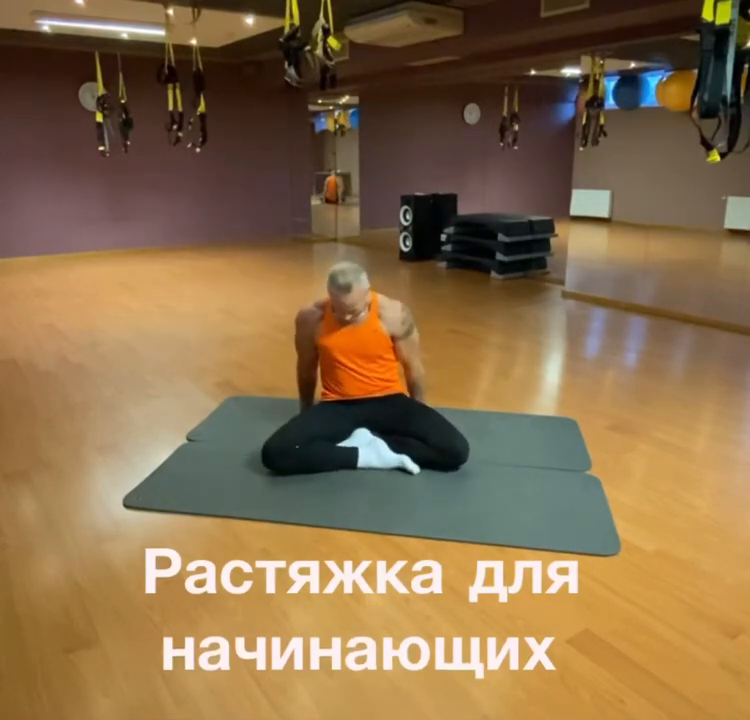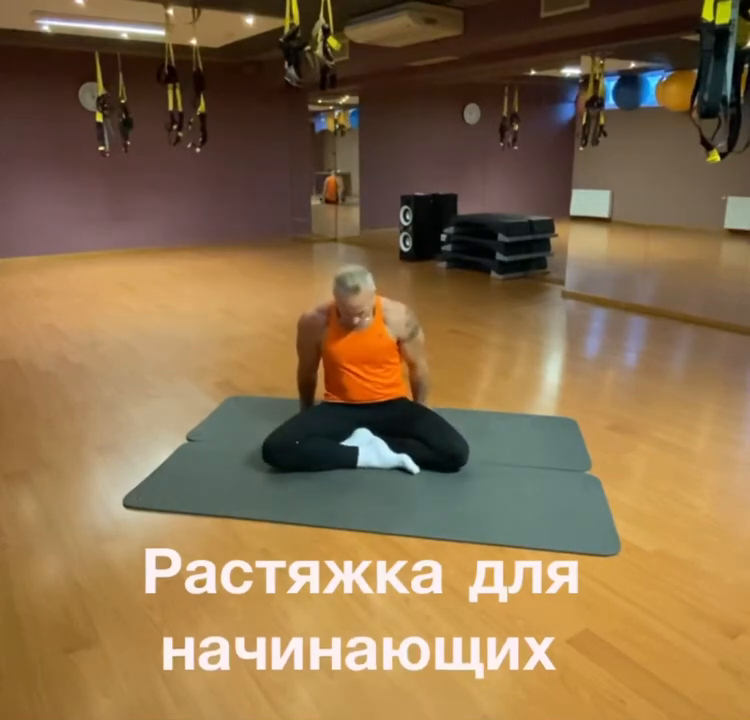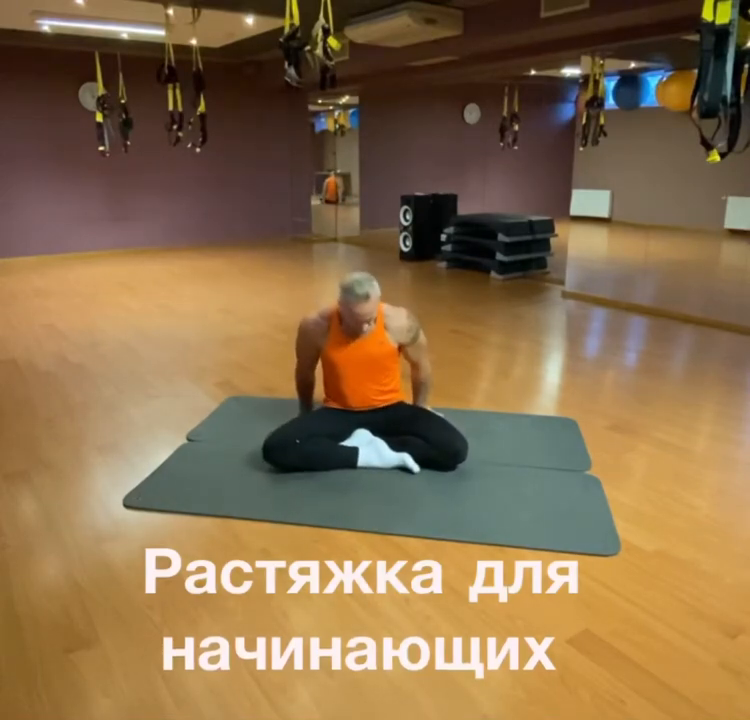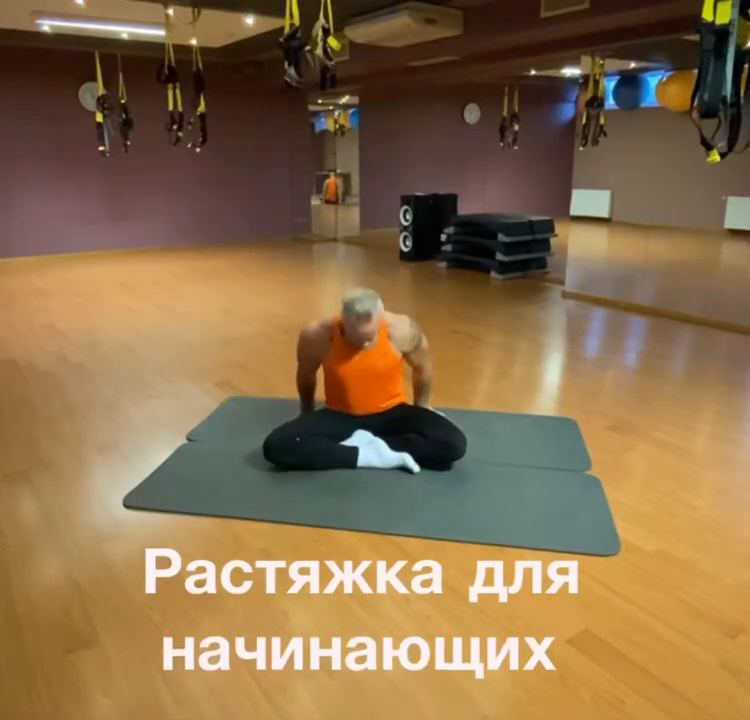
dt=0.4s
person 1, frame 1
left shoulder: (394, 314)
right shoulder: (311, 318)
left elbow: (412, 365)
right elbow: (307, 369)
left wrist: (418, 412)
right wrist: (306, 412)
left hip: (389, 402)
right hip: (338, 405)
left knee: (456, 451)
right knee: (275, 453)
left ankle: (368, 442)
right ankle: (370, 455)
person 1, frame 2
left shoulder: (398, 317)
right shoulder: (314, 322)
left elbow: (417, 365)
right elbow: (307, 371)
left wrist: (420, 408)
right wrist: (307, 413)
left hip: (391, 406)
right hip: (340, 408)
left knee: (456, 453)
right knee: (275, 449)
left ankle: (363, 443)
right ankle: (370, 455)
person 1, frame 3
left shoulder: (400, 322)
right shoulder: (315, 327)
left elbow: (420, 365)
right elbow: (305, 371)
left wrist: (420, 406)
right wrist: (306, 413)
left hip: (391, 410)
right hip: (339, 413)
left knee: (454, 449)
right knee: (275, 449)
left ankle: (364, 444)
right ankle: (370, 455)
person 1, frame 4
left shoulder: (402, 331)
right shoulder: (316, 337)
left elbow: (422, 368)
right elbow: (305, 375)
left wrist: (421, 406)
right wrist: (306, 413)
left hip: (392, 412)
right hip: (340, 415)
left knee: (453, 445)
right knee: (276, 447)
left ankle: (362, 445)
right ankle: (375, 454)
